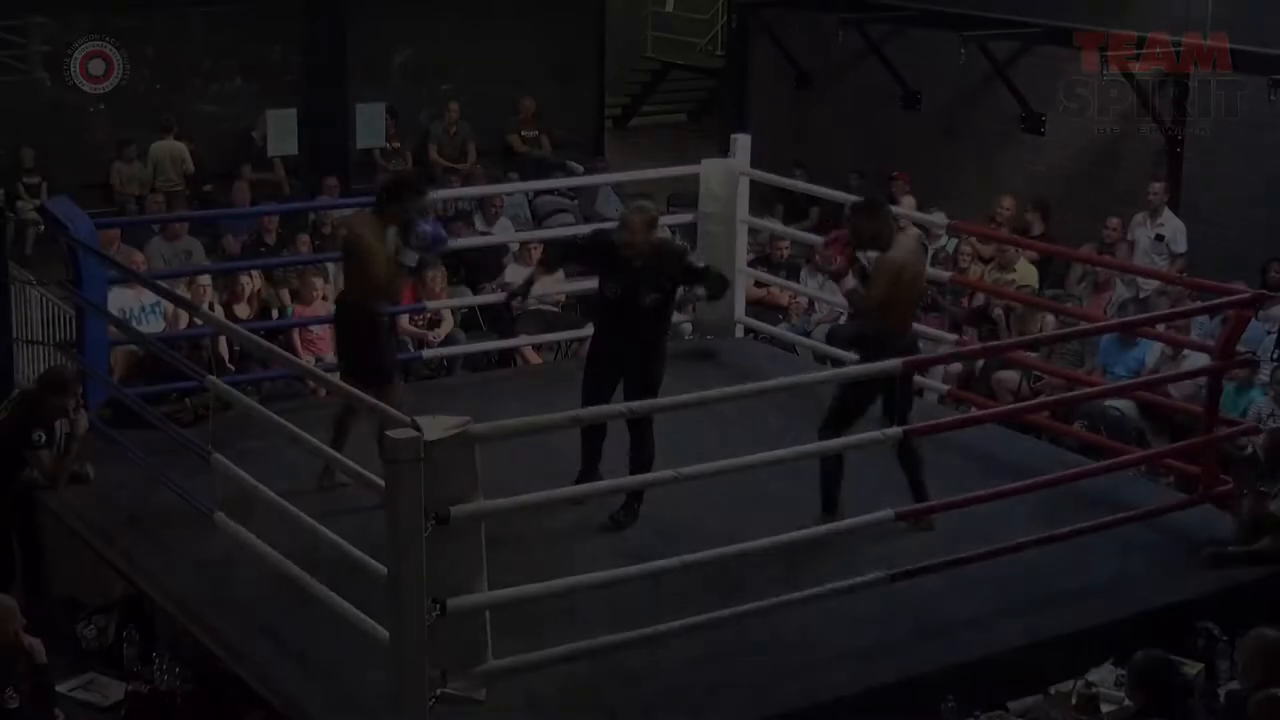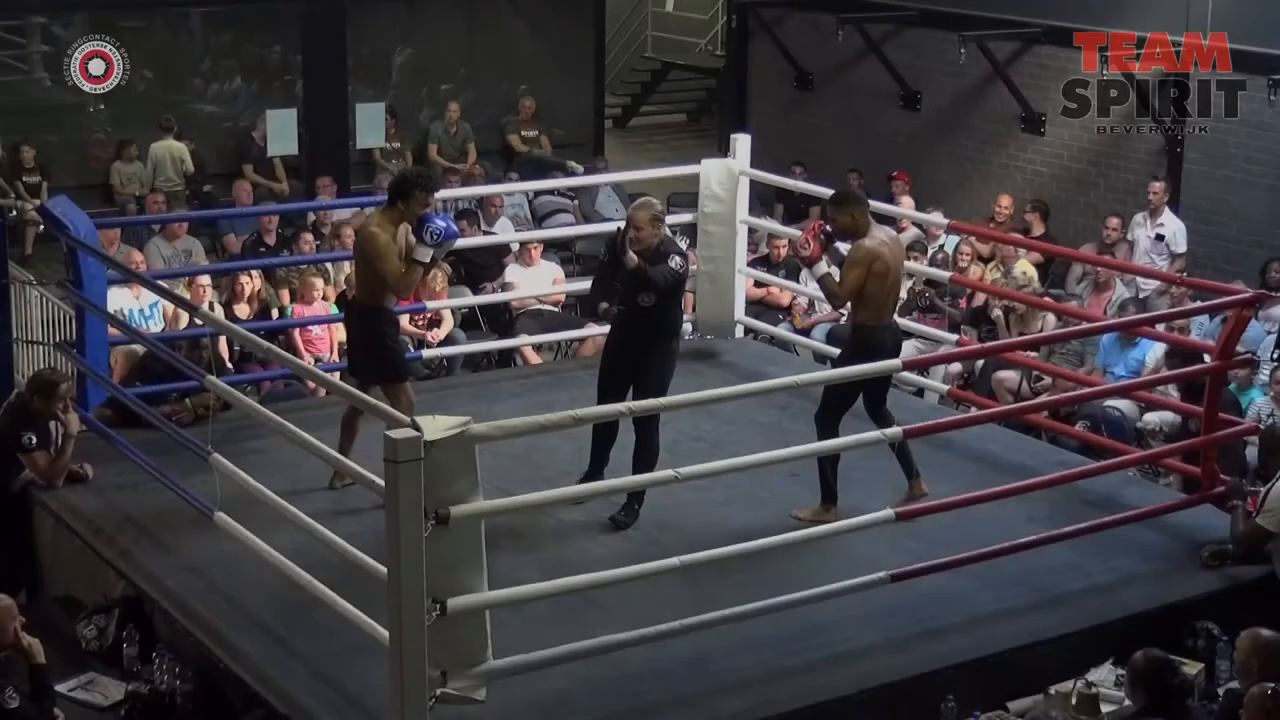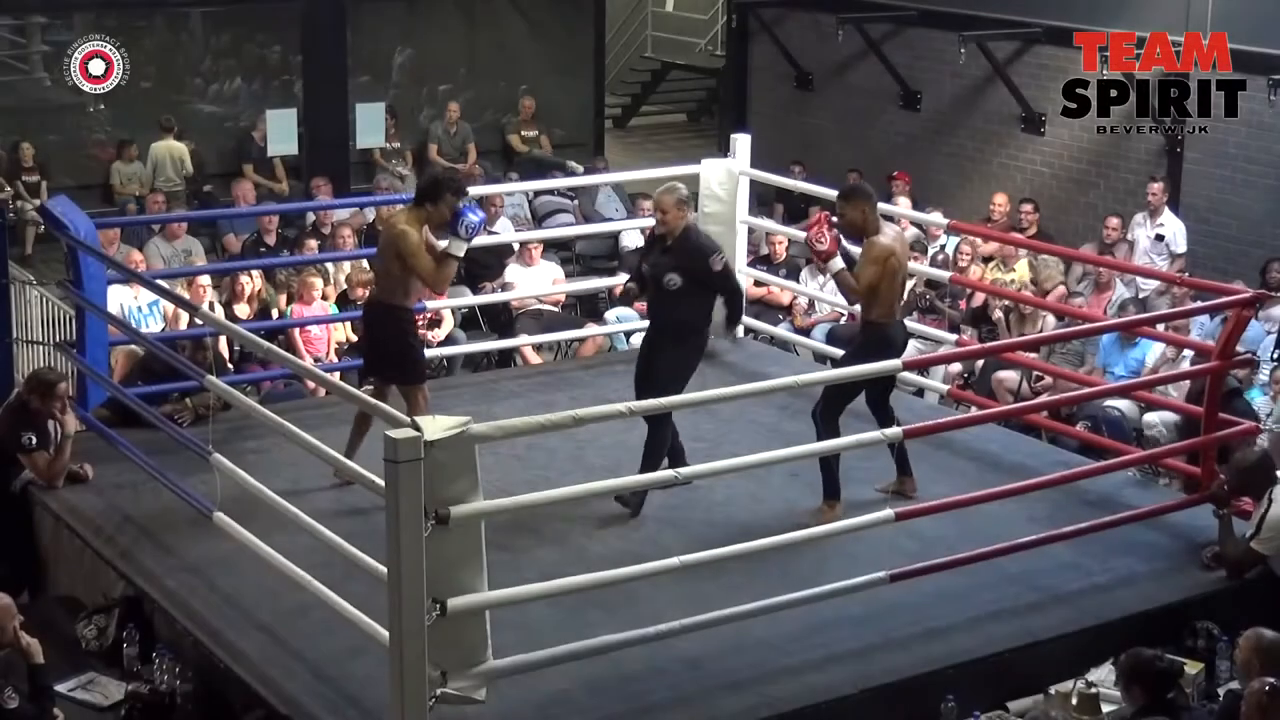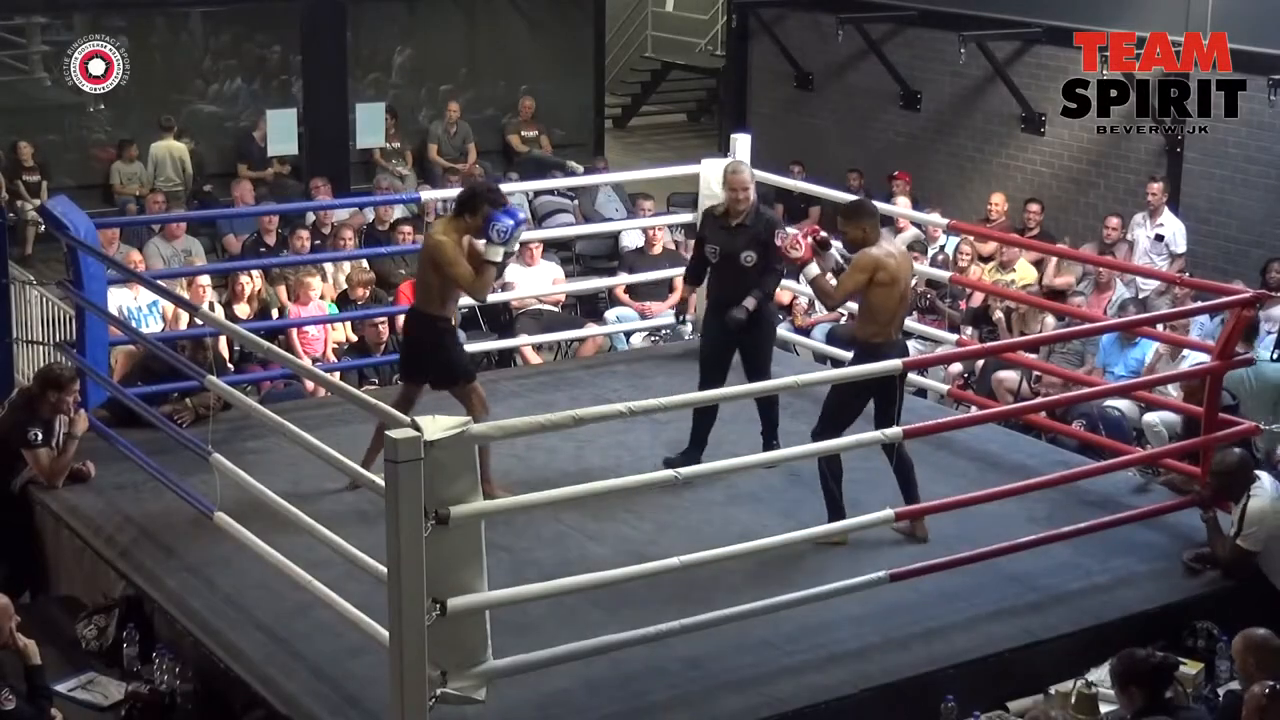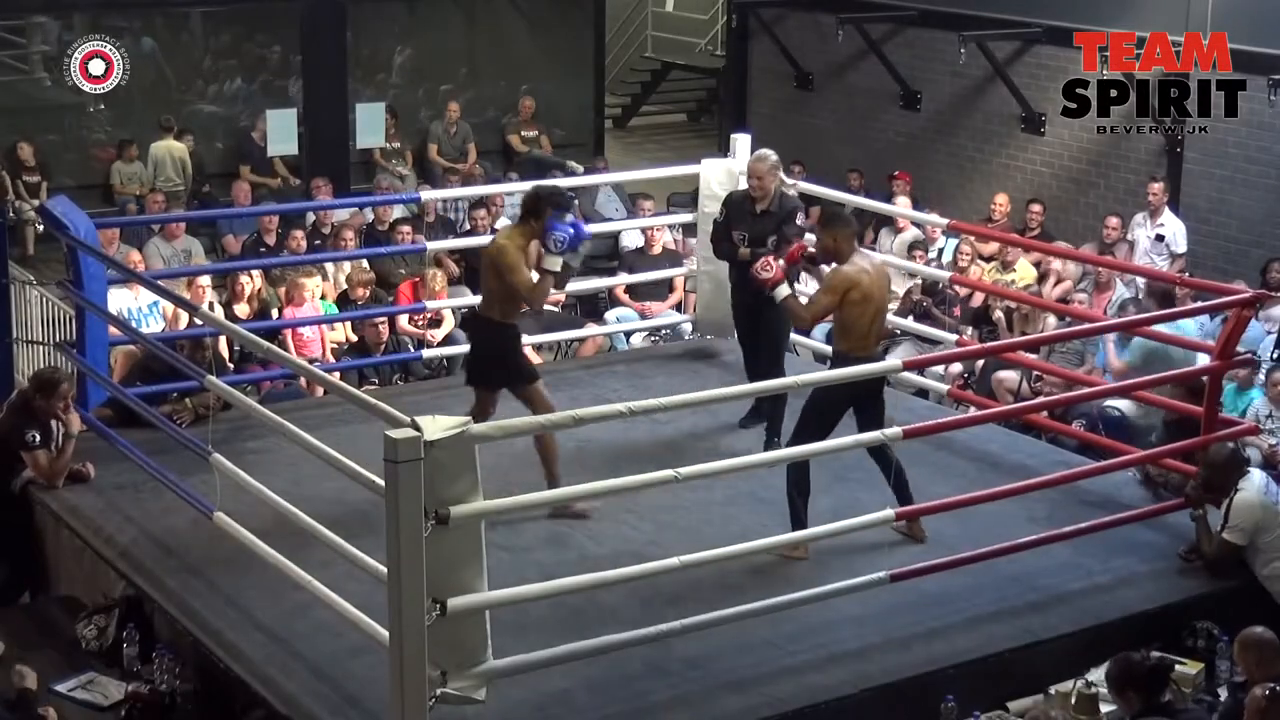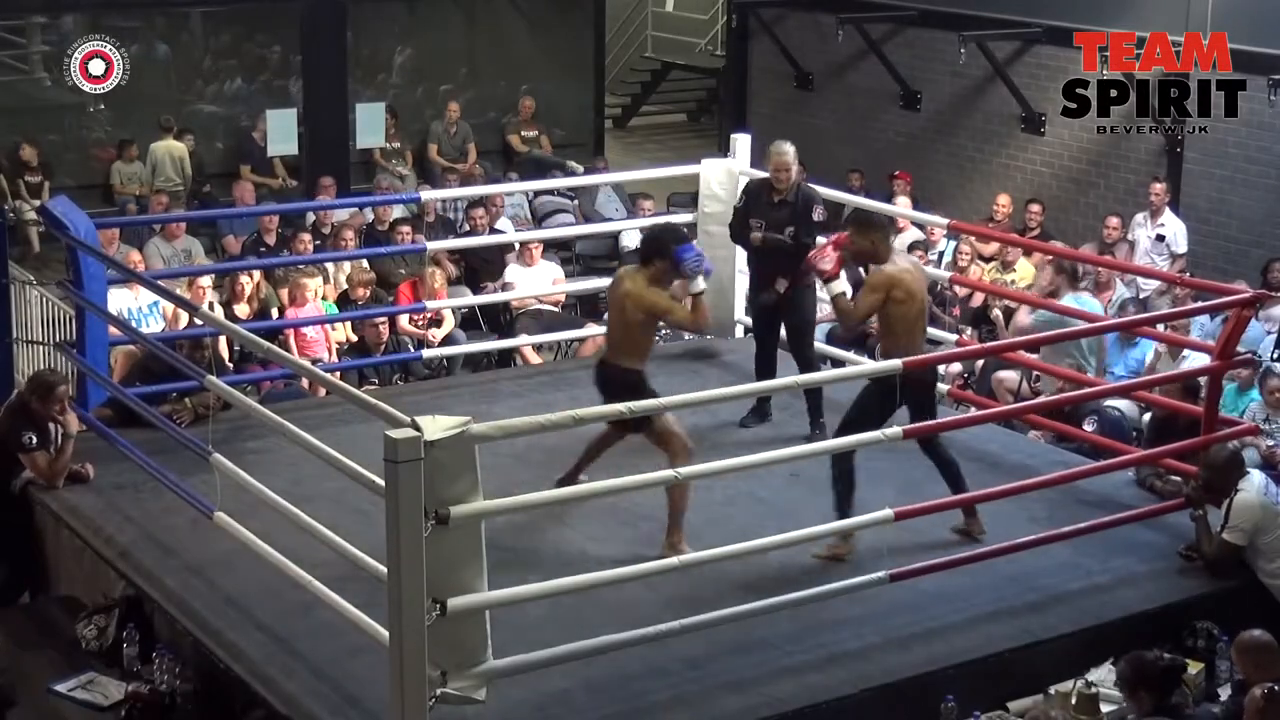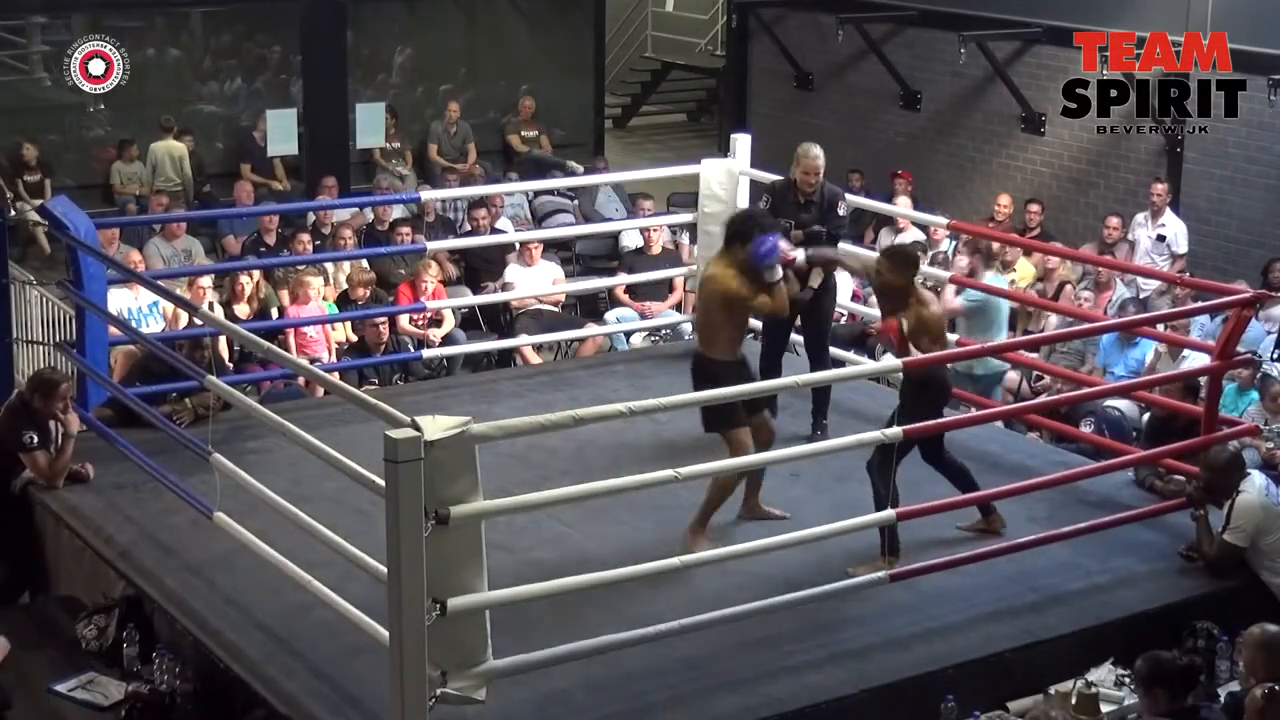
dt=0.5s
person 1, frame 1
left shoulder: (891, 261)
right shoulder: (911, 247)
left elbow: (866, 310)
right wrist: (854, 256)
left hip: (883, 351)
right hip: (903, 346)
left knee: (831, 429)
right knee: (898, 429)
left ankle: (829, 515)
person 1, frame 2
left shoulder: (864, 249)
right shoulder: (889, 237)
left elbow: (839, 299)
left wrist: (815, 262)
right wrist: (831, 249)
left hip: (867, 340)
right hip: (889, 333)
left knee: (827, 419)
right knee: (877, 408)
left ankle: (828, 507)
right ankle: (914, 482)
person 1, frame 3
left shoulder: (878, 245)
right shoulder: (892, 233)
left elbow: (855, 295)
right elbow: (863, 276)
left wrist: (830, 258)
right wrist: (834, 241)
left hip: (876, 336)
right hip: (893, 331)
left knee: (825, 412)
right knee: (879, 404)
left ankle: (832, 504)
right ankle: (905, 479)
person 1, frame 4
left shoulder: (869, 258)
right shoulder: (900, 252)
left elbow: (833, 298)
left wrist: (805, 262)
right wrist: (825, 253)
left hip: (872, 358)
right hip: (897, 353)
left knee: (825, 437)
right knee: (891, 438)
left ankle: (836, 524)
right ankle: (917, 521)
person 1, frame 5
left shoulder: (844, 274)
right shoulder: (877, 267)
left elbow: (805, 321)
left wrist: (777, 285)
right wrist: (811, 266)
left hip: (848, 370)
right hip: (875, 365)
left knee: (799, 449)
right knee: (878, 444)
left ankle: (797, 540)
right ankle: (914, 522)
person 1, frame 6
left shoulder: (885, 274)
right shoulder: (910, 264)
left elbow: (850, 318)
left wrist: (831, 277)
right wrist: (845, 262)
left hip: (897, 375)
right hip: (924, 368)
left knee: (843, 447)
right knee: (931, 444)
left ankle: (845, 539)
right ankle: (972, 520)
person 1, frame 7
left shoulder: (929, 313)
right shoulder: (885, 287)
left elbow: (938, 362)
left wrist: (909, 351)
left hip: (926, 388)
right hip: (916, 383)
left knee: (880, 465)
right knee: (935, 454)
left ankle: (888, 557)
right ankle: (991, 518)
person 2, frame 1
left shoulder: (390, 228)
right shoulder: (365, 233)
left elbow: (390, 289)
right elbow: (389, 292)
left wrist: (416, 252)
right wrist: (408, 252)
left hip: (370, 315)
right hip: (359, 318)
right knee: (388, 399)
left ankle: (330, 471)
person 2, frame 2
left shoulder: (402, 226)
right shoulder: (376, 234)
left elbow: (420, 272)
right elbow: (403, 289)
left wrist: (437, 249)
right wrist: (424, 248)
left hip: (369, 315)
right hip: (372, 318)
left knee: (361, 397)
right knee: (403, 402)
left ankle: (341, 472)
person 2, frame 3
left shoulder: (416, 224)
right shoulder: (405, 232)
left elbow: (437, 264)
right elbow: (438, 284)
left wrist: (457, 242)
right wrist: (459, 242)
left hip: (380, 312)
right hip: (393, 318)
left knee: (379, 392)
right knee: (418, 402)
left ankle: (346, 463)
person 2, frame 4
left shoulder: (461, 235)
right shoulder: (444, 242)
left elbow: (483, 272)
right elbow: (479, 292)
left wrist: (500, 245)
right wrist: (495, 249)
left hip: (421, 323)
right hip: (433, 328)
left knee: (405, 400)
right knee: (477, 404)
left ankle: (366, 469)
right ankle: (487, 487)
person 2, frame 5
left shoulder: (529, 240)
right shoulder: (506, 246)
left elbow: (555, 283)
right elbow: (535, 299)
left wrist: (565, 256)
right wrist: (554, 258)
left hip: (497, 330)
right hip: (495, 333)
left knee: (483, 409)
right knee: (544, 410)
person 2, frame 6
left shoulder: (627, 275)
right shoulder: (647, 296)
left elbow: (668, 301)
right elbow: (700, 324)
left wrist: (689, 279)
right wrist: (696, 281)
left hip: (611, 370)
right hip: (625, 380)
left knee: (622, 428)
right knee: (680, 447)
left ankle: (570, 479)
right ankle: (674, 542)
person 2, frame 7
left shoulder: (735, 266)
right shoulder: (724, 279)
left elbow: (791, 292)
right elbow: (779, 310)
left wrist: (779, 262)
right wrist: (774, 268)
left hip: (734, 363)
right hip: (715, 370)
left knee: (765, 433)
right knee: (742, 455)
left ankle: (751, 505)
right ankle: (696, 532)
person 3, frame 1
left shoulder: (671, 257)
right shoulder: (605, 246)
left elbow: (717, 283)
right elbow: (564, 253)
left wrist: (700, 291)
right wrist: (530, 281)
left hip: (646, 351)
right hip: (605, 344)
left knee: (639, 422)
right knee: (592, 411)
left ankle: (634, 501)
right ankle: (589, 472)
person 3, frame 2
left shoulder: (674, 256)
right shoulder: (619, 244)
left elbow: (658, 281)
right elbow: (600, 282)
left wrist: (630, 258)
right wrist: (606, 305)
left hip: (658, 348)
right hip: (621, 339)
left knee: (645, 422)
right knee: (604, 409)
left ankle: (634, 502)
right ankle: (594, 473)
person 3, frame 3
left shoulder: (702, 248)
right shoulder: (656, 237)
left elbow: (733, 292)
right elbow: (644, 272)
left wrist: (731, 328)
right wrist: (632, 287)
left hip: (686, 339)
right hip: (656, 332)
left knee: (658, 407)
right knee: (645, 400)
left ankle: (641, 486)
right ankle: (678, 465)
person 3, frame 4
left shoulder: (769, 222)
right shoulder: (711, 218)
left elbow: (774, 273)
right elbow: (698, 261)
left wrist: (747, 307)
right wrist: (684, 296)
left hip: (757, 315)
right hip: (718, 311)
left knee: (759, 380)
right knee: (709, 381)
left ankle: (771, 442)
right ankle: (693, 451)
person 3, frame 5
left shoulder: (791, 207)
right shoulder: (734, 202)
left elbow: (788, 250)
right elbow: (719, 245)
right wrist: (751, 254)
right hip: (742, 291)
left knee: (773, 363)
right knee: (751, 354)
left ankle: (773, 436)
right ankle: (762, 404)
person 3, frame 6
left shoulder: (809, 198)
right shoulder: (752, 191)
left elbow: (803, 249)
right elbow: (736, 232)
left wrist: (779, 288)
right wrist: (763, 238)
left hip: (797, 284)
right hip: (760, 281)
left knee: (803, 350)
right knee: (764, 345)
left ankle: (817, 420)
right ankle: (762, 406)
person 3, frame 7
left shoulder: (834, 198)
right shoulder: (776, 191)
left elbow: (829, 246)
left wrist: (810, 287)
right wrist: (802, 235)
left hip: (819, 286)
left knee: (818, 353)
right knee: (771, 346)
left ankle: (820, 421)
right ankle: (768, 405)
person 4, frame 1
left shoulder: (41, 405)
right shoulder: (29, 421)
left elbow: (53, 461)
right elbow: (55, 479)
left wrist: (75, 466)
right wrist: (76, 435)
left knee: (34, 554)
left ankle: (35, 609)
person 4, frame 2
left shoulder: (44, 410)
right shoulder: (21, 425)
left elbow: (50, 458)
right elbow: (53, 479)
left wrist: (73, 469)
right wrist: (71, 434)
left knee: (27, 558)
person 4, frame 3
left shoulder: (43, 411)
right shoulder: (19, 425)
left elbow: (49, 457)
right elbow: (53, 479)
left wrist: (72, 468)
right wrist: (68, 433)
left knee: (27, 561)
person 4, frame 4
left shoulder: (45, 406)
right shoulder: (26, 421)
left elbow: (51, 457)
right elbow: (53, 478)
left wrist: (74, 468)
right wrist: (75, 434)
left knee: (29, 559)
right knee: (19, 564)
person 4, frame 5
left shoulder: (42, 408)
right shoulder: (23, 423)
left elbow: (51, 460)
right elbow: (53, 479)
left wrist: (74, 469)
right wrist: (71, 433)
left knee: (25, 559)
right knee: (20, 566)
person 4, frame 6
left shoulder: (42, 412)
right shoulder: (20, 425)
left elbow: (51, 460)
right elbow: (53, 479)
left wrist: (73, 470)
right wrist: (70, 434)
left knee: (26, 560)
right knee: (21, 566)
person 4, frame 7
left shoulder: (42, 412)
right shoulder: (21, 424)
left elbow: (51, 462)
right elbow: (53, 479)
left wrist: (74, 470)
right wrist: (70, 434)
left knee: (27, 561)
right knee: (22, 568)
